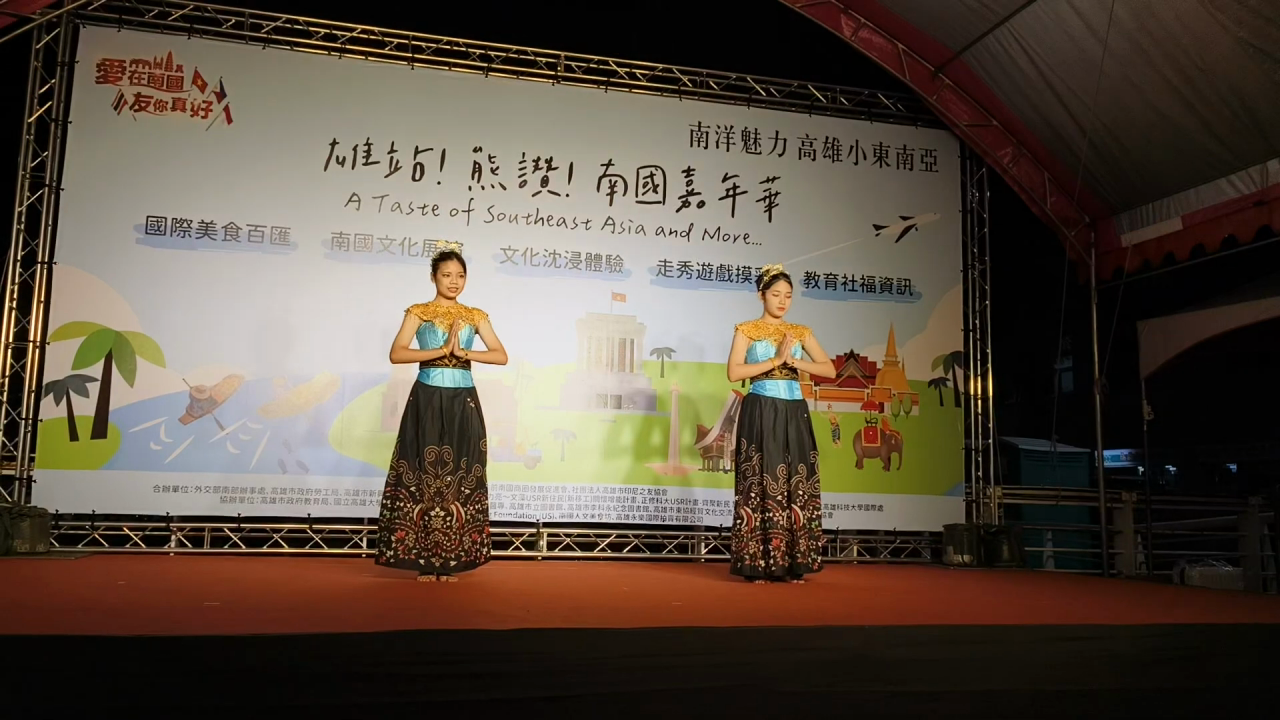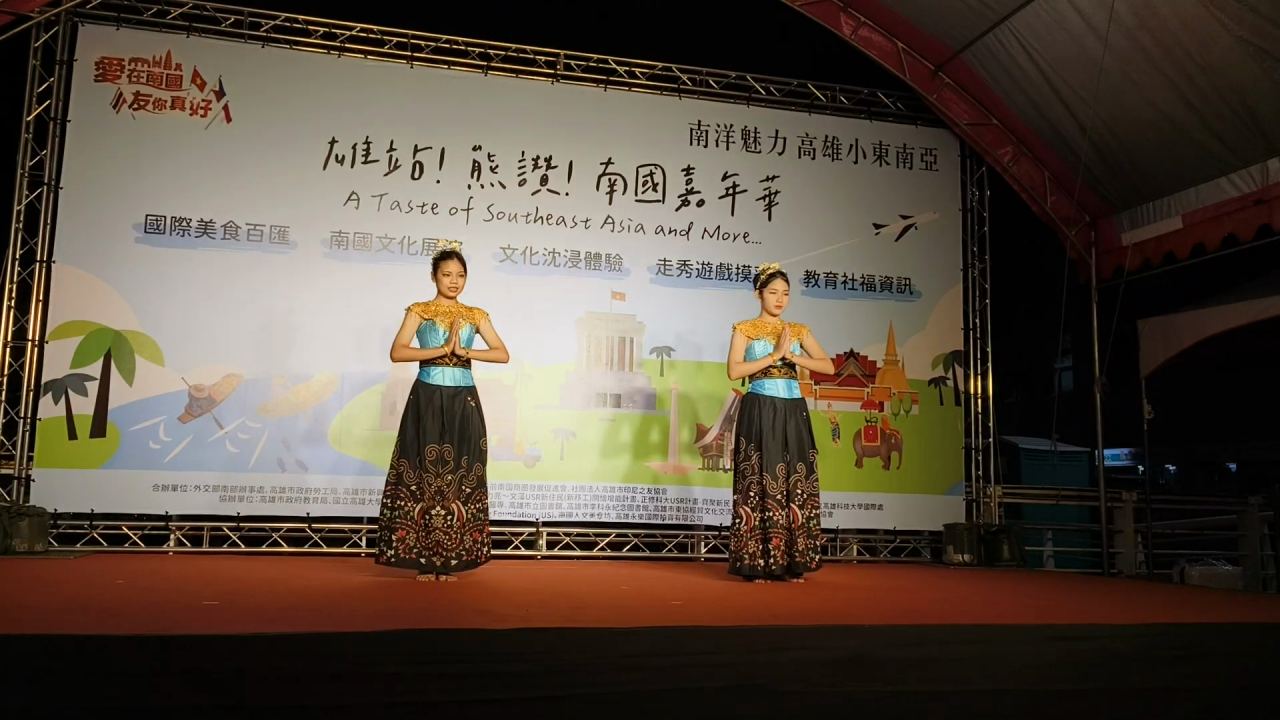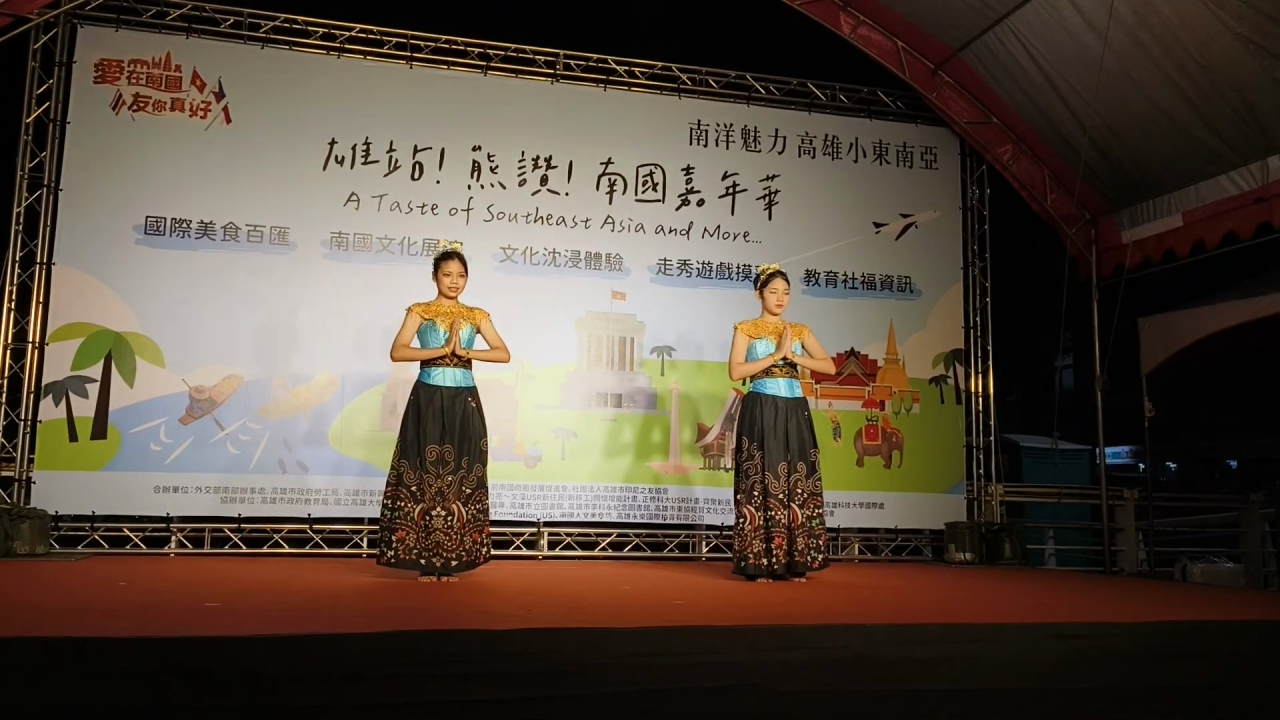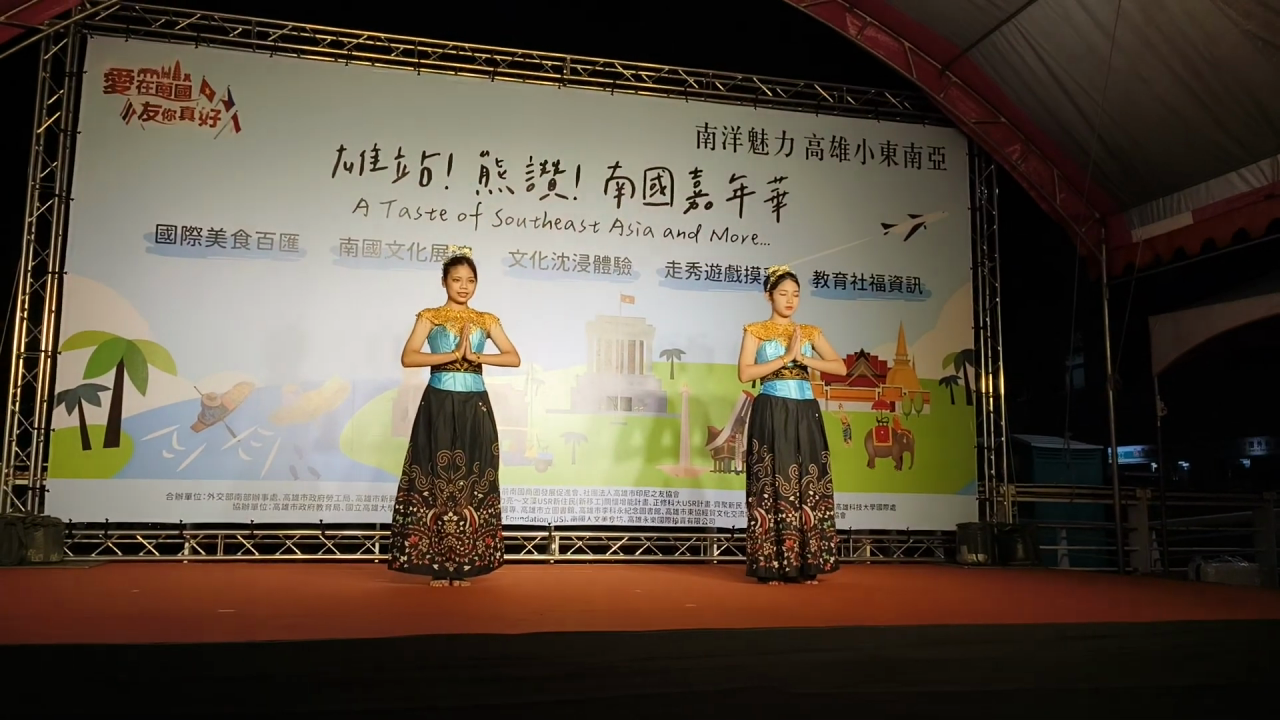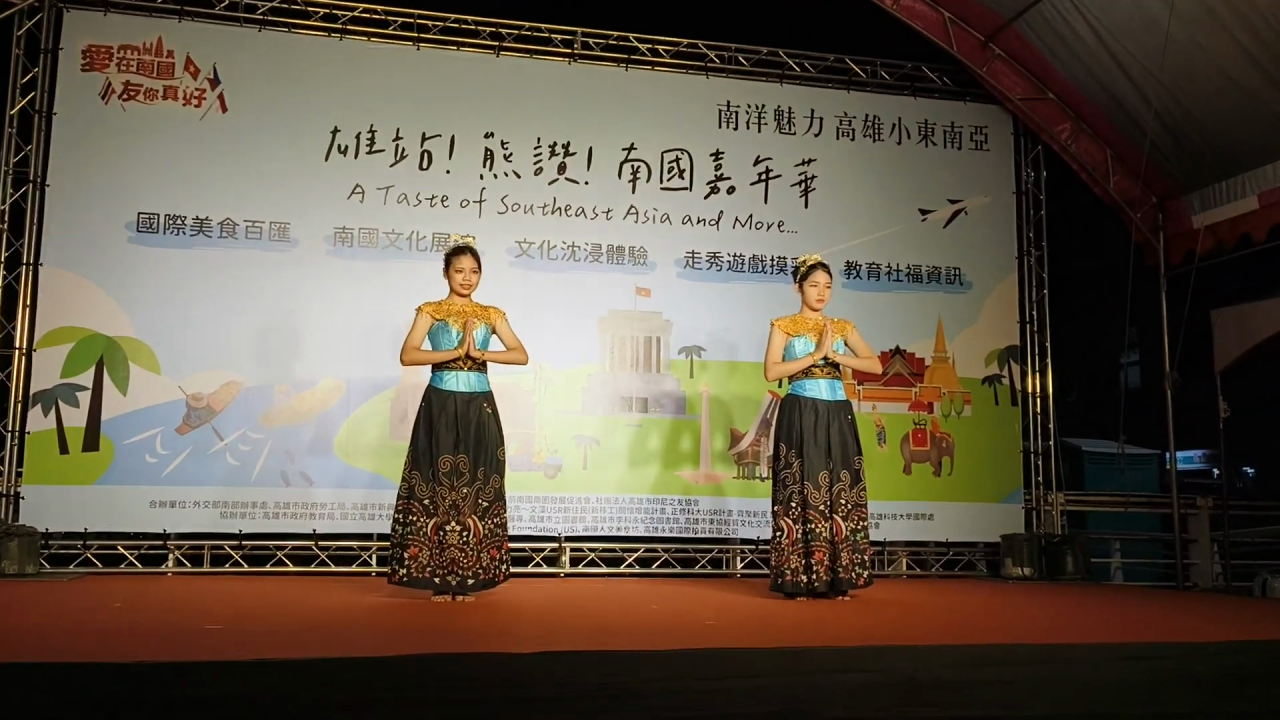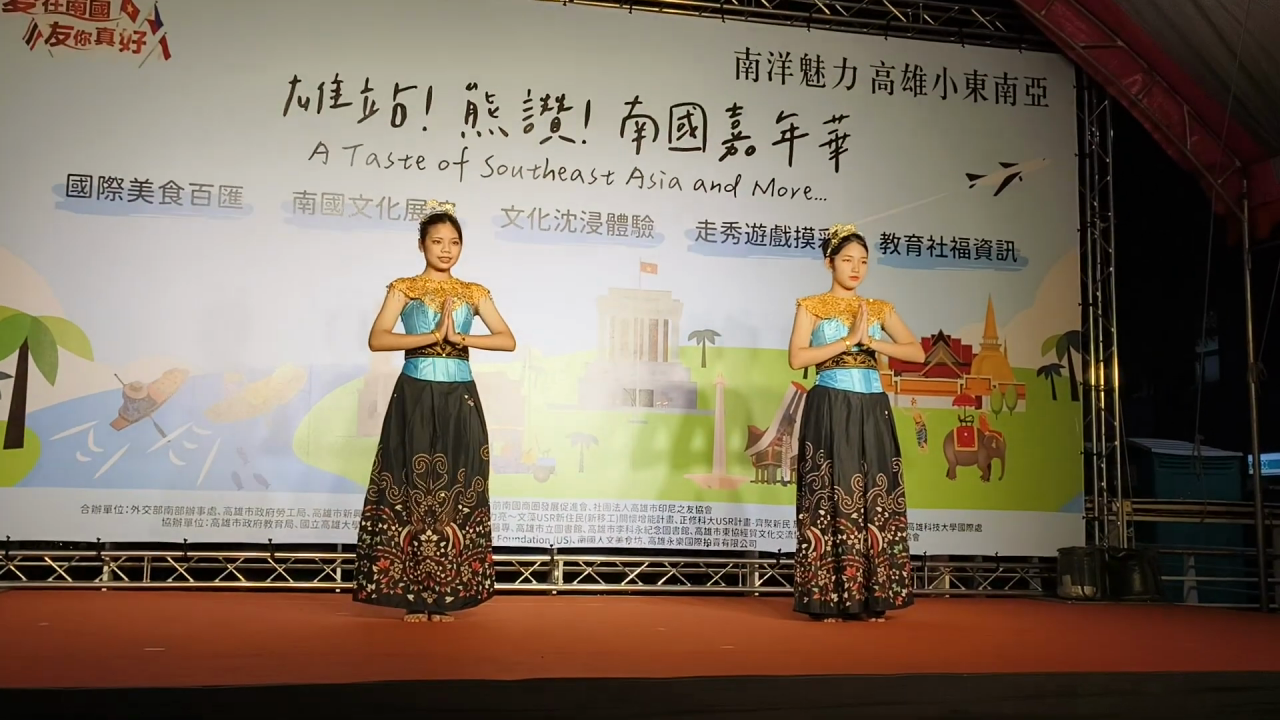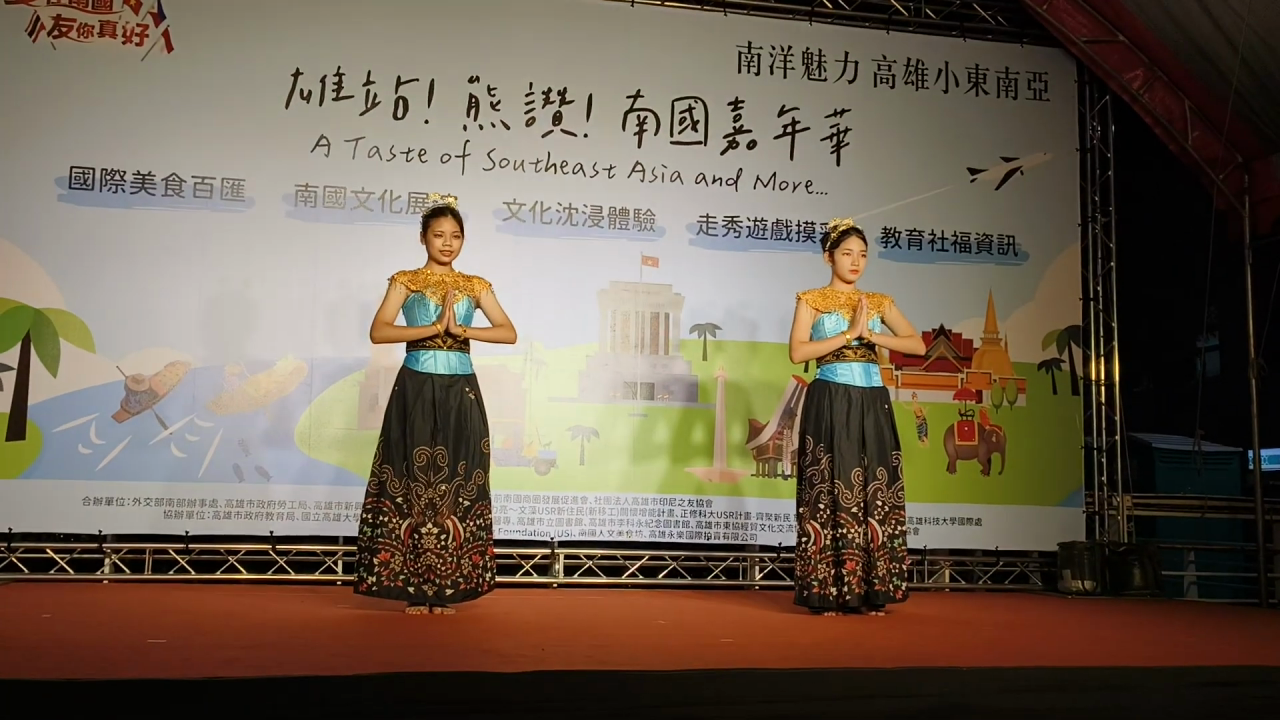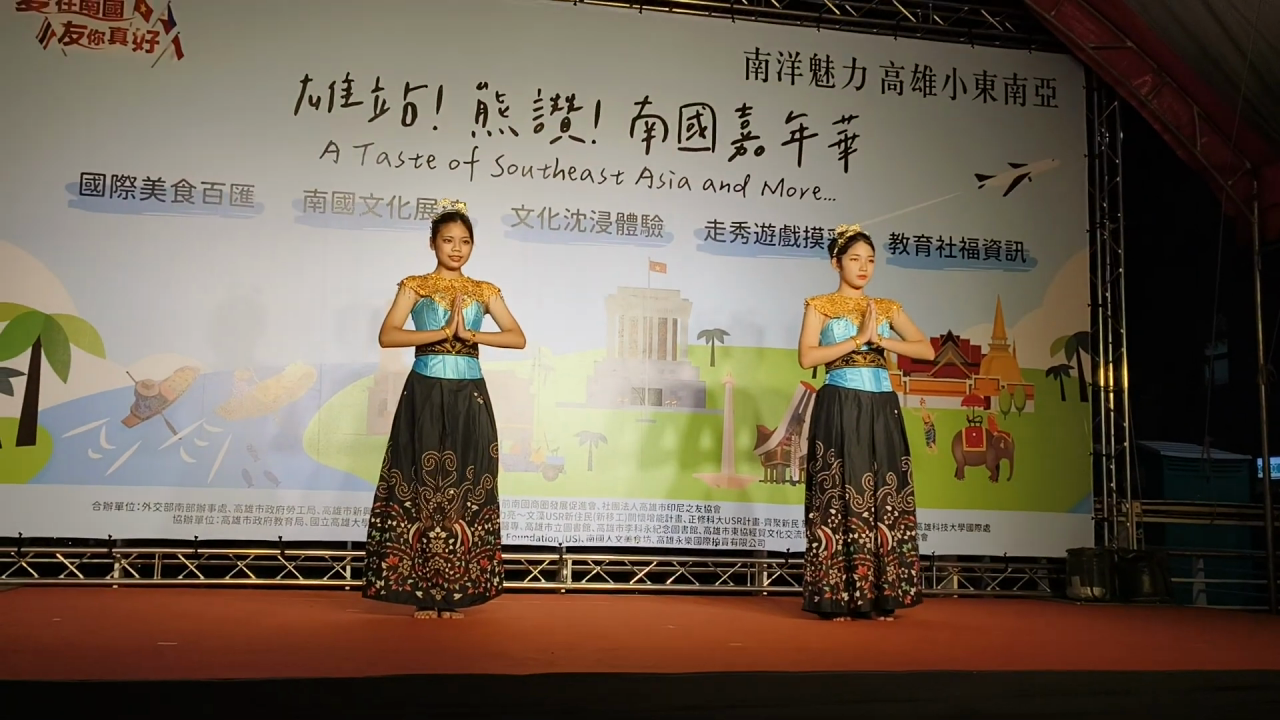
dt=0.5s
person 1, frame 1
left shoulder: (474, 316)
right shoulder: (418, 312)
left elbow: (501, 356)
right elbow: (396, 354)
left wrist: (463, 352)
right wrist: (441, 350)
left hip: (462, 402)
right hip: (427, 399)
left knee: (458, 477)
right knee: (423, 475)
left ankle: (449, 562)
right ankle: (425, 562)
person 1, frame 2
left shoulder: (475, 315)
right shoulder: (418, 311)
left elbow: (503, 354)
right elbow: (397, 352)
left wrist: (464, 351)
right wrist: (442, 348)
left hip: (463, 401)
right hip: (427, 398)
left knee: (458, 477)
right knee: (424, 475)
left ankle: (449, 561)
right ankle: (425, 561)
person 1, frame 3
left shoulder: (476, 316)
right shoulder: (419, 312)
left elbow: (504, 354)
right elbow: (397, 352)
left wrist: (465, 351)
right wrist: (443, 349)
left hip: (463, 402)
right hip: (428, 399)
left knee: (460, 476)
right knee: (424, 474)
left ankle: (450, 562)
right ankle: (425, 562)
person 1, frame 4
left shoulder: (486, 320)
right shoulder: (429, 317)
left elbow: (514, 358)
right elbow: (408, 358)
left wrist: (475, 356)
right wrist: (453, 354)
left hip: (474, 406)
right hip: (439, 404)
left knee: (471, 482)
right knee: (436, 478)
left ankle: (463, 566)
right ankle: (438, 565)
person 1, frame 5
left shoulder: (491, 315)
right shoulder: (430, 311)
left elbow: (521, 355)
right elbow: (407, 355)
left wrist: (480, 354)
right wrist: (455, 352)
left hip: (478, 407)
right hip: (440, 404)
left knee: (475, 488)
right knee: (438, 485)
left ankle: (466, 581)
right ankle: (439, 581)
person 1, frame 6
left shoulder: (473, 293)
right shoulder: (403, 288)
left elbow: (508, 340)
right elbow: (377, 339)
left wrist: (460, 337)
right wrist: (432, 335)
left hip: (459, 399)
right hip: (415, 397)
left knee: (456, 491)
right knee: (411, 488)
left ankle: (444, 597)
right ankle: (414, 596)
person 1, frame 7
left shoulder: (475, 286)
right shoulder: (405, 281)
left elbow: (509, 332)
right elbow: (378, 331)
left wrist: (462, 330)
right wrist: (433, 327)
left hip: (460, 392)
right hip: (416, 389)
left knee: (456, 485)
right knee: (413, 481)
left ankle: (445, 590)
right ankle: (415, 590)
person 1, frame 8
left shoulder: (484, 291)
right shoulder: (414, 286)
left elbow: (518, 338)
right elbow: (387, 336)
left wrist: (470, 334)
right wrist: (442, 331)
left hip: (468, 397)
right hip: (425, 394)
left knee: (464, 489)
right knee: (422, 487)
left ankle: (454, 594)
right ankle: (423, 593)
person 2, frame 1
left shoulder: (800, 332)
right shoulder: (747, 330)
left elbow: (830, 370)
right elbow: (733, 372)
left wrist: (794, 361)
right wrist: (776, 360)
left hip: (794, 413)
right hip: (761, 412)
left knee: (797, 483)
right knee: (761, 483)
left ankle: (792, 565)
right ankle: (758, 565)
person 2, frame 2
left shoulder: (799, 331)
right shoulder: (745, 329)
left elbow: (828, 366)
right elbow: (734, 371)
left wrist: (792, 356)
right wrist: (774, 355)
left hip: (793, 412)
right hip: (759, 411)
left knee: (796, 484)
right knee: (760, 483)
left ankle: (791, 564)
right ankle: (757, 564)
person 2, frame 3
left shoulder: (800, 331)
right shoulder: (746, 329)
left elbow: (829, 366)
right elbow: (735, 371)
left wrist: (793, 355)
right wrist: (776, 355)
left hip: (795, 411)
right hip: (761, 411)
left knee: (797, 482)
right knee: (762, 481)
left ankle: (794, 563)
right ankle: (760, 564)
person 2, frame 4
left shoulder: (810, 332)
right shoulder: (755, 331)
left elbow: (840, 367)
right elbow: (745, 373)
left wrist: (802, 358)
right wrist: (785, 357)
left hip: (805, 413)
right hip: (772, 413)
left knee: (808, 484)
right knee: (773, 484)
left ankle: (806, 565)
right ankle: (772, 566)
person 2, frame 5
left shoulder: (843, 327)
right shoulder: (783, 326)
left elbow: (875, 365)
right elbow: (771, 371)
left wrist: (834, 355)
right wrist: (816, 354)
left hip: (837, 415)
right hip: (801, 414)
left knee: (840, 491)
right knee: (802, 491)
left ankle: (837, 580)
right ankle: (800, 581)
person 2, frame 6
left shoulder: (880, 309)
right shoulder: (811, 306)
left elbow: (917, 353)
right elbow: (797, 358)
left wrist: (870, 341)
right wrist: (849, 339)
left hip: (872, 410)
right hip: (830, 409)
left knee: (875, 497)
right knee: (832, 496)
left ankle: (871, 598)
right ankle: (829, 599)
person 2, frame 7
left shoulder: (879, 302)
right shoulder: (811, 300)
left elbow: (918, 345)
right elbow: (798, 352)
left wrist: (870, 335)
right wrist: (849, 334)
left hip: (872, 404)
right hip: (830, 402)
left knee: (875, 490)
right knee: (831, 490)
left ankle: (870, 593)
right ankle: (828, 593)
person 2, frame 8
left shoulder: (887, 308)
right shoulder: (820, 306)
left elbow: (926, 350)
right elbow: (807, 357)
left wrist: (879, 340)
right wrist: (858, 339)
left hip: (881, 409)
right hip: (839, 408)
left knee: (884, 497)
right knee: (840, 496)
left ankle: (879, 596)
right ankle: (838, 597)
